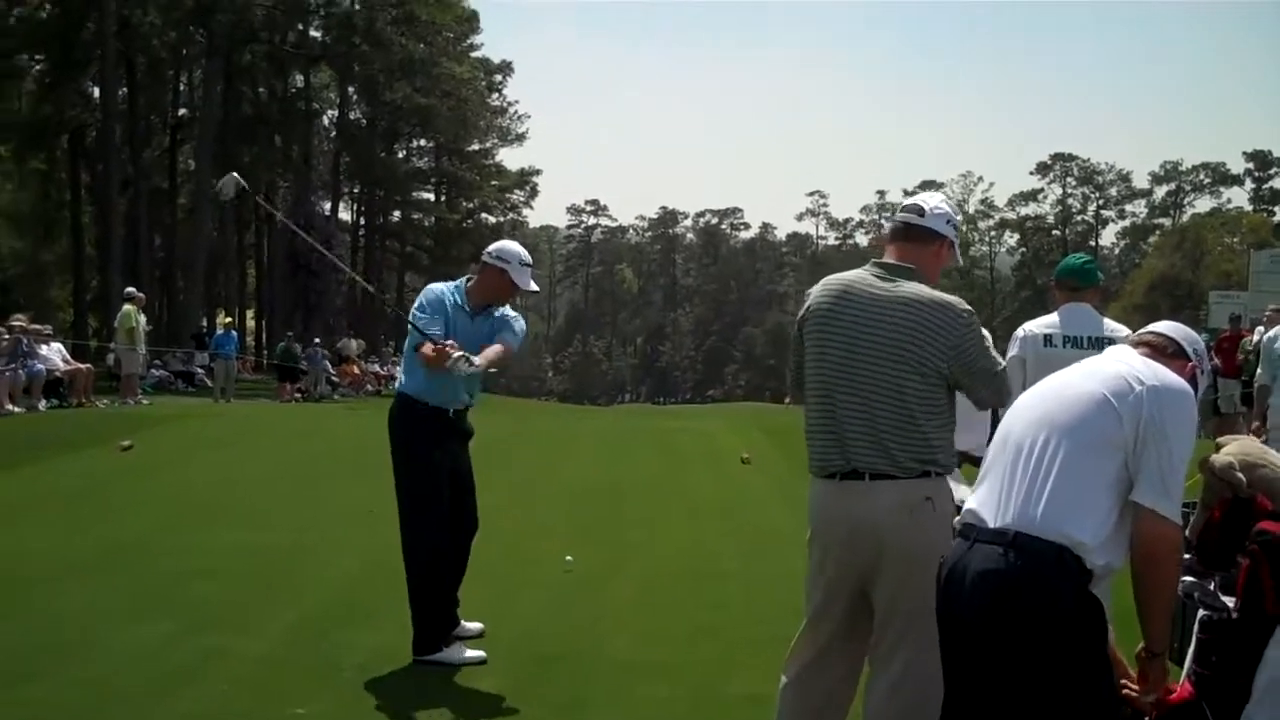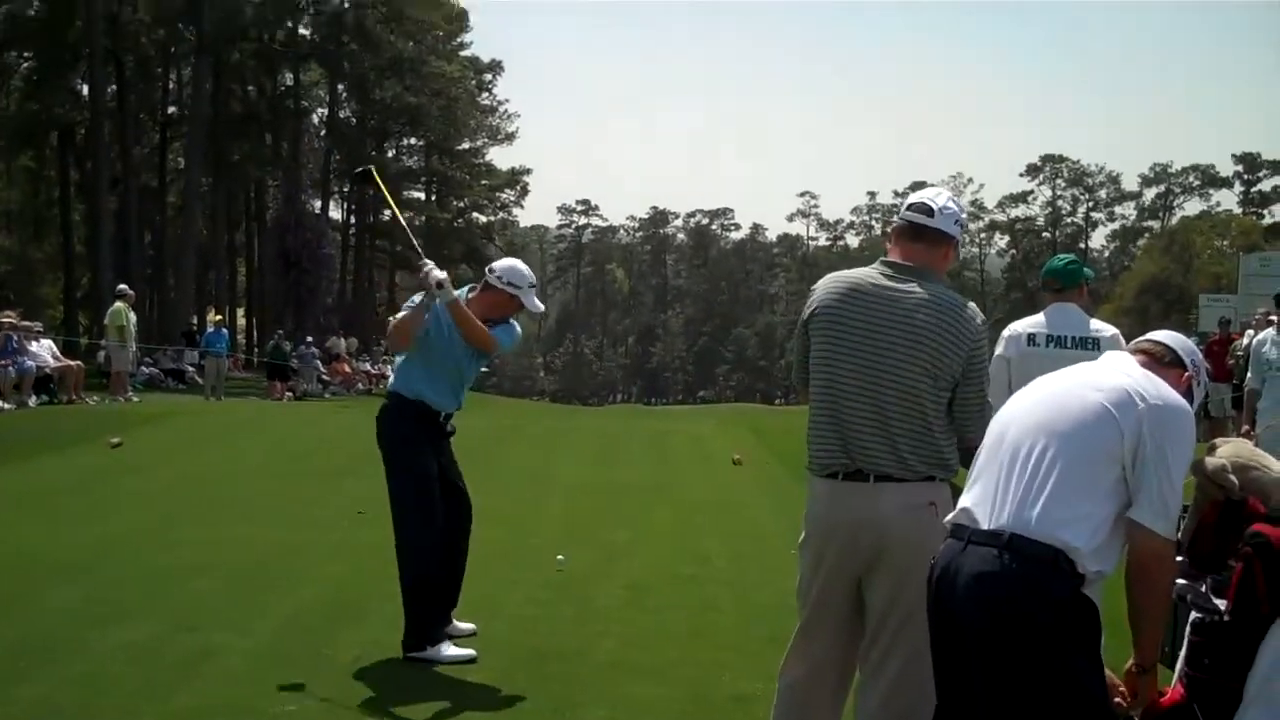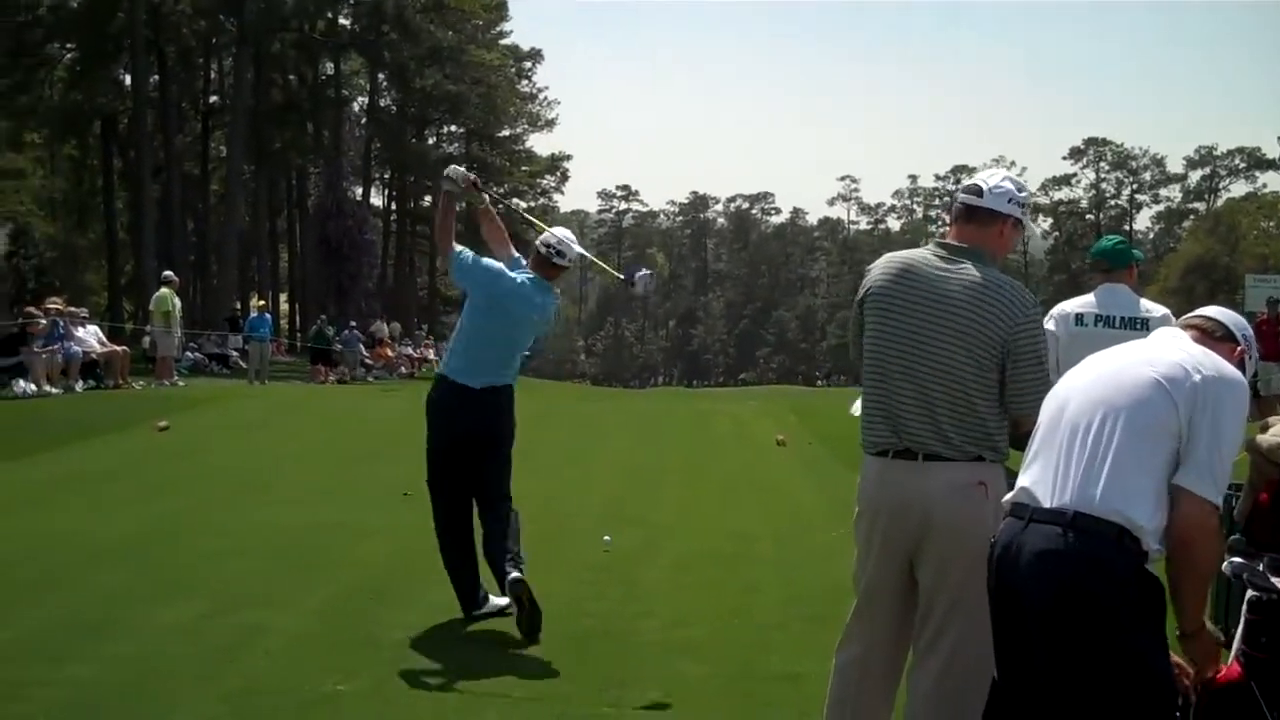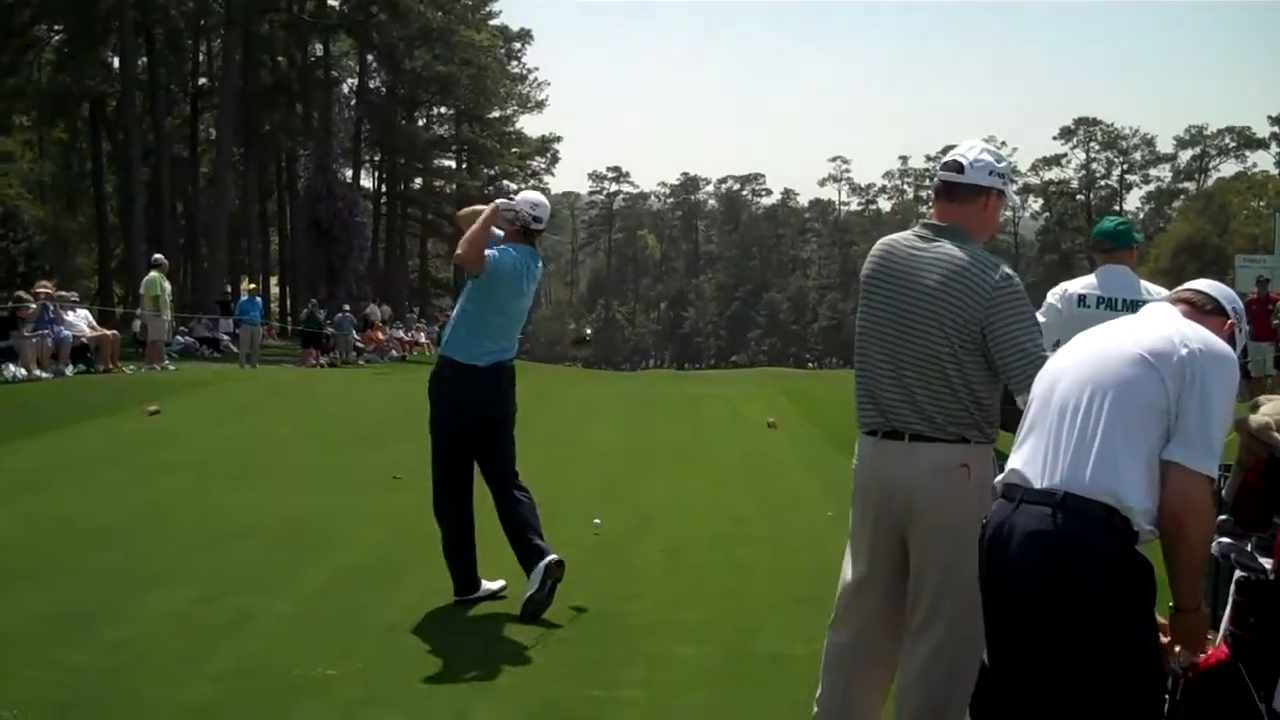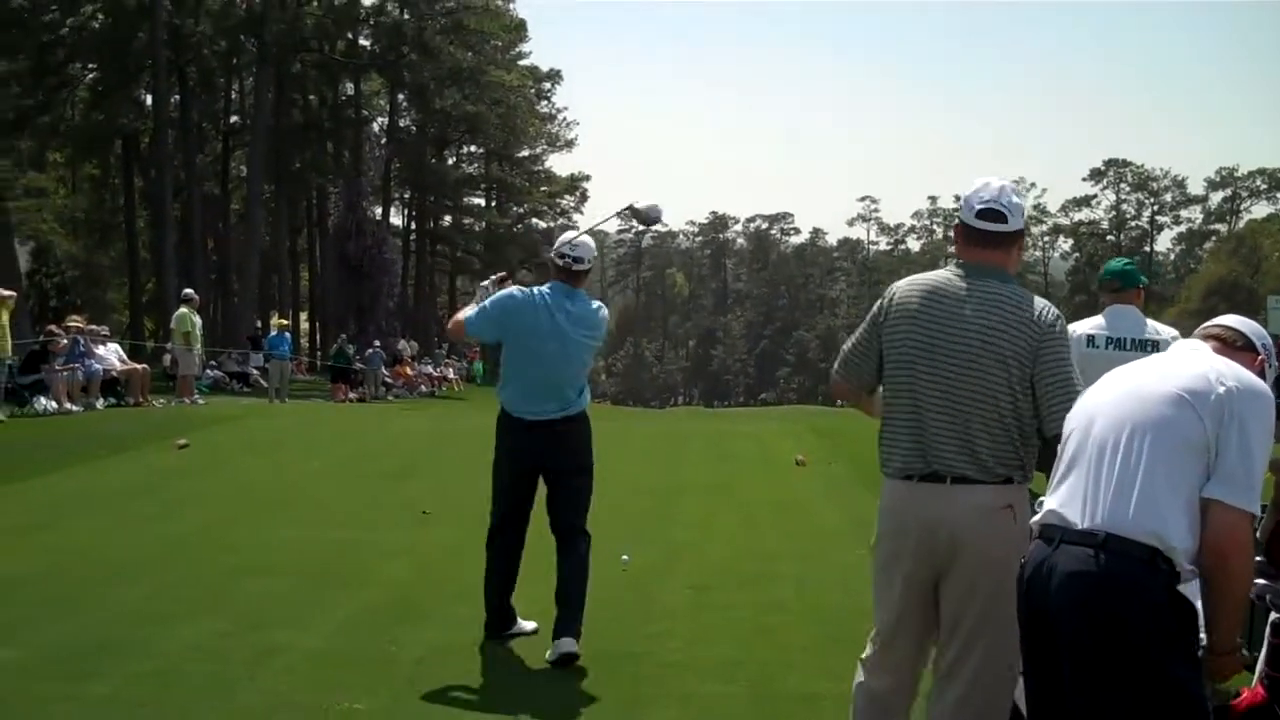
dt=0.5s
person 1, frame 1
left shoulder: (823, 295)
right shoulder: (948, 315)
left elbow: (799, 391)
right elbow: (997, 395)
left hip: (833, 499)
right hip: (912, 504)
left knee: (820, 650)
right knee: (910, 662)
person 1, frame 2
left shoulder: (827, 292)
right shoulder: (962, 318)
right elbow: (972, 434)
left hip: (832, 500)
right hip: (915, 508)
left knee: (815, 653)
right knee: (900, 666)
person 1, frame 3
left shoulder: (883, 272)
right shoulder: (1013, 301)
right elbow: (1029, 417)
left hip: (884, 478)
right hip: (964, 487)
left knee: (870, 630)
right knee: (953, 646)
person 1, frame 4
left shoulder: (882, 255)
right shoulder: (993, 280)
right elbow: (1035, 389)
left hip: (877, 459)
right hip: (953, 468)
left knee: (863, 612)
right knee: (943, 627)
person 1, frame 5
left shoulder: (902, 295)
right shoulder: (1039, 318)
left elbow: (845, 384)
right elbow: (1066, 429)
left hip: (906, 501)
right hip: (990, 509)
left knee: (889, 654)
right knee: (974, 670)
person 2, frame 1
left shoulder: (510, 322)
right shoulder: (437, 296)
left elbow: (499, 352)
right elbow: (425, 353)
left wrist: (475, 361)
right wrist: (442, 354)
left hip: (454, 423)
right hip: (417, 420)
left knee: (462, 524)
right knee: (428, 530)
left ankle: (444, 618)
right ankle: (431, 641)
person 2, frame 2
left shoulder: (508, 331)
right shoulder: (433, 307)
left elbow: (482, 343)
right elbow: (395, 341)
left wrist: (451, 295)
right wrist: (429, 298)
left hip: (435, 426)
right hip: (406, 422)
left knee: (455, 520)
right knee: (423, 528)
left ankle: (436, 617)
right ankle: (422, 638)
person 2, frame 3
left shoulder: (491, 277)
right shoulder: (547, 305)
left elbow: (443, 244)
right elbow: (507, 253)
left wrist: (450, 192)
right wrist: (482, 200)
left hip: (448, 400)
right hip: (494, 407)
left knee: (450, 505)
right knee: (496, 501)
left ankle: (472, 598)
right ankle: (510, 571)
person 2, frame 4
left shoulder: (505, 262)
right shoulder: (528, 261)
left elbow: (464, 255)
right elbow: (482, 237)
left wrist: (493, 213)
right wrist: (492, 216)
left hip: (457, 380)
right hip: (497, 381)
left knee: (453, 487)
right knee: (505, 478)
left ankle: (467, 582)
right ankle: (539, 557)
person 2, frame 5
left shoulder: (516, 304)
right shoulder: (597, 316)
left elbow: (456, 329)
left wrist: (483, 296)
left hip: (518, 432)
right hip: (570, 434)
left knee: (507, 529)
right knee: (572, 532)
left ankle: (499, 618)
right ankle: (567, 632)
person 3, frame 1
left shoulder: (1064, 378)
right shoulder: (1168, 389)
right elbow: (1156, 537)
left wrist: (1107, 659)
right wrist: (1156, 650)
left hip: (964, 565)
right hip: (1038, 586)
person 3, frame 2
left shoulder: (1049, 384)
right shoulder: (1165, 405)
right elbow: (1150, 553)
right wrist: (1146, 664)
left hip: (953, 569)
right hip: (1031, 589)
person 3, frame 3
left shoulder: (1100, 360)
right shoulder: (1220, 377)
right elbow: (1193, 526)
right wrist: (1193, 629)
left hip: (1013, 547)
right hip: (1092, 564)
person 3, frame 4
left shoulder: (1091, 338)
right shoulder: (1209, 351)
right elbow: (1185, 501)
right wrist: (1188, 606)
left hip: (1005, 527)
right hip: (1084, 544)
person 3, frame 5
left shoulder: (1117, 376)
right shoulder: (1244, 388)
right elbow: (1226, 541)
right wrist: (1223, 646)
left hip: (1042, 568)
right hip: (1126, 587)
